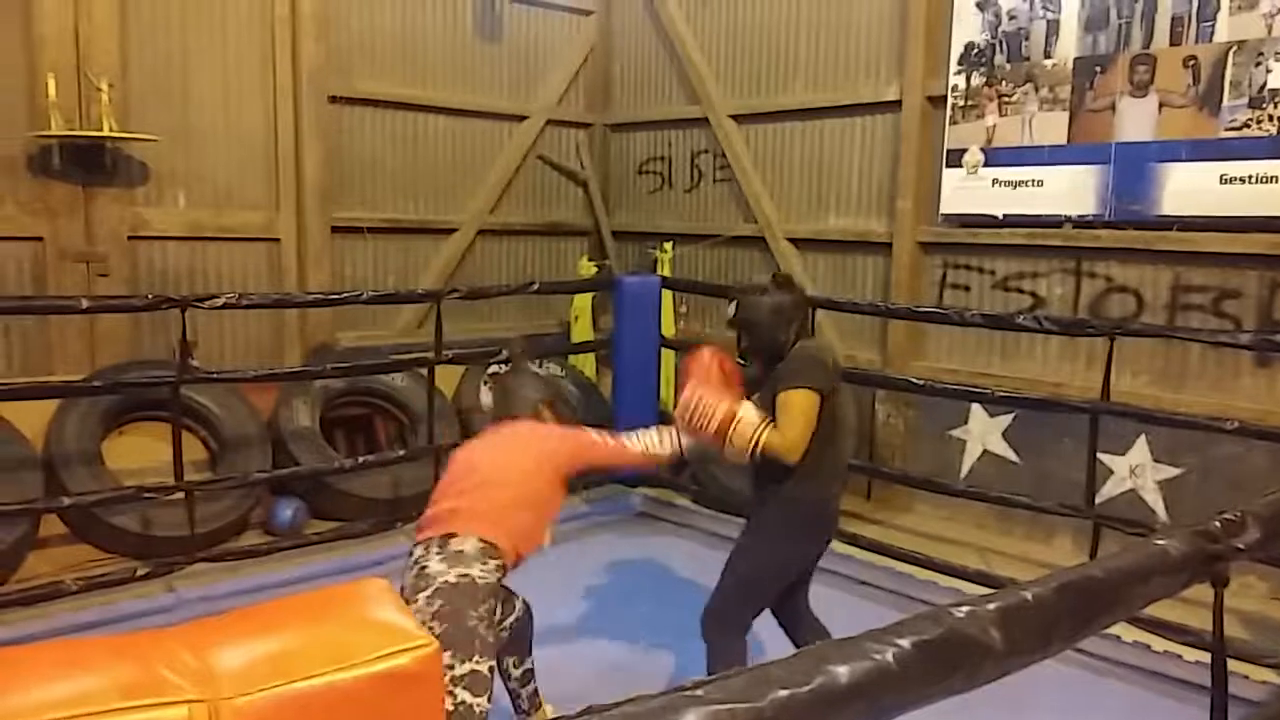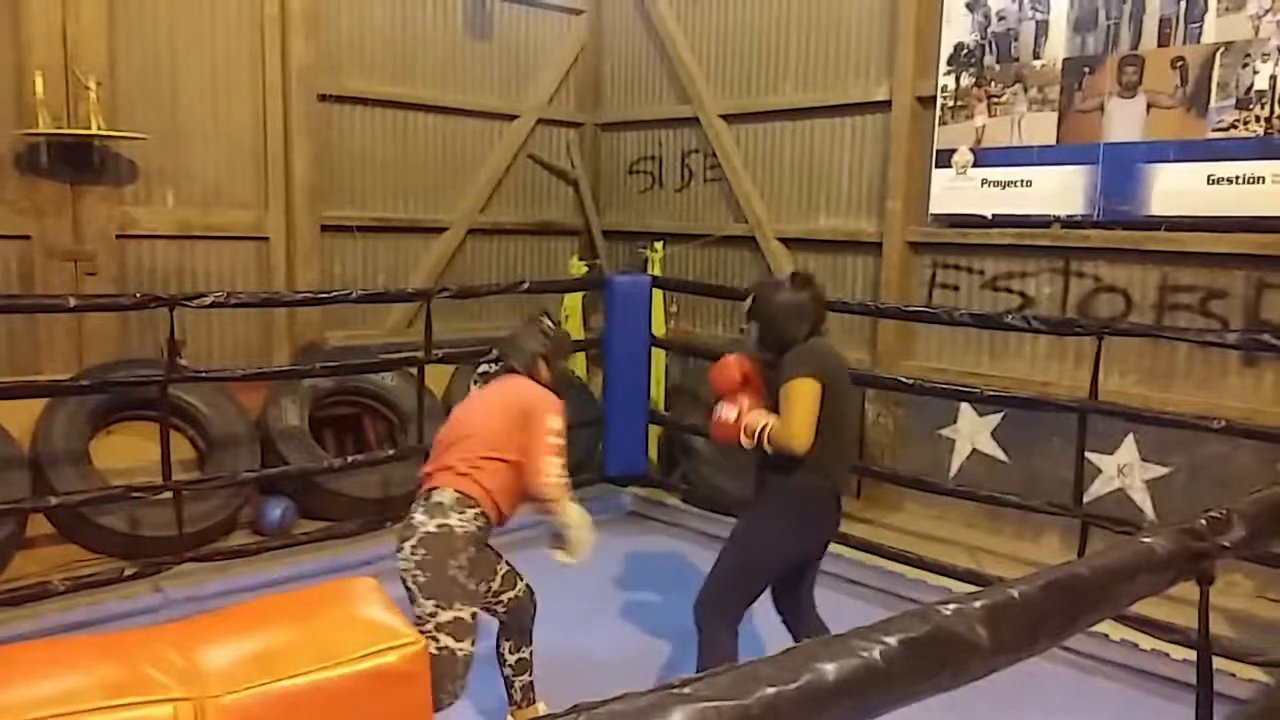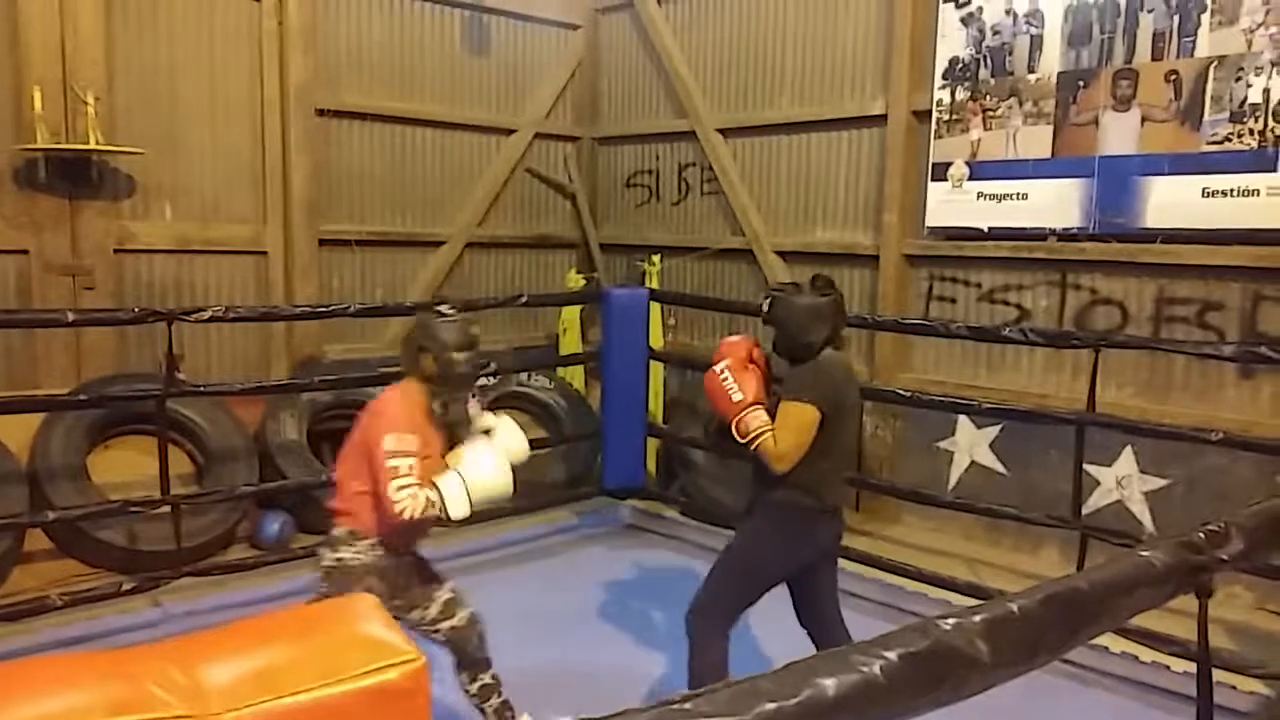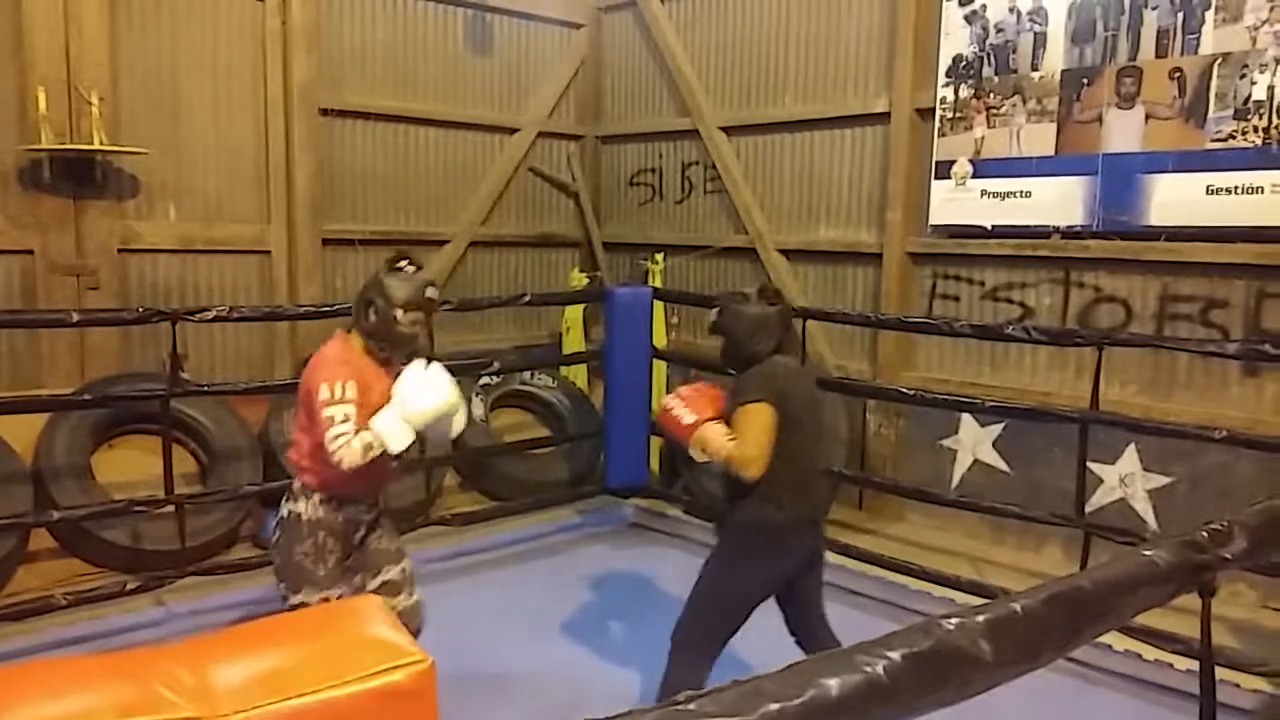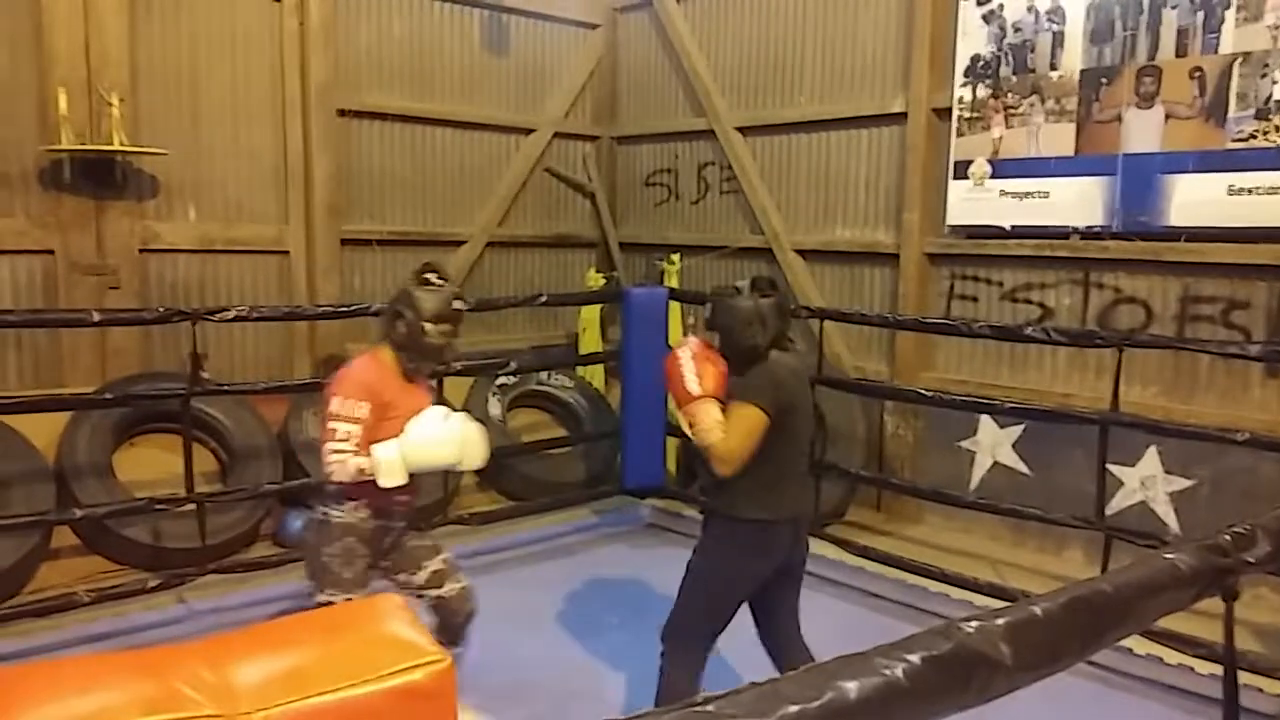
dt=0.3s
person 1, frame 1
left shoulder: (803, 366)
right shoulder: (795, 362)
left elbow: (787, 447)
right elbow: (768, 423)
left wrist: (729, 417)
right wrist: (730, 404)
left hip: (792, 511)
right hip: (806, 510)
left knee: (721, 621)
right knee: (791, 610)
person 1, frame 2
left shoulder: (802, 360)
right shoulder: (821, 357)
left elbow: (796, 439)
left wrist: (748, 421)
right wrist: (754, 400)
left hip: (791, 503)
right hip: (819, 505)
left knee: (714, 609)
right knee: (796, 607)
person 1, frame 3
left shoulder: (812, 377)
right shoulder: (835, 369)
left elbow: (781, 457)
left wrist: (745, 407)
right wrist: (760, 386)
left hip: (784, 517)
right hip: (822, 519)
left knee: (707, 617)
right knee: (826, 624)
person 1, frame 4
left shoulder: (759, 382)
right shoulder: (797, 376)
left elbow: (749, 465)
left wrist: (702, 430)
right wrist: (725, 421)
left hip: (759, 535)
right hip: (804, 531)
left knee: (691, 647)
right knee: (814, 633)
person 1, frame 5
left shoulder: (762, 381)
right shoulder: (788, 369)
left elbow: (723, 462)
left wrist: (697, 398)
right wrist: (710, 394)
left hip: (742, 533)
right hip: (788, 532)
left knee: (683, 645)
right knee: (785, 640)
person 2, frame 1
left shoulder: (477, 448)
right shoulder: (559, 442)
right elbow: (634, 449)
right wrist: (680, 440)
left hip: (430, 565)
right hip: (458, 579)
left knee: (516, 621)
person 2, frame 2
left shoulder: (484, 398)
right shoulder: (541, 401)
right elbow: (546, 482)
right wrist: (571, 525)
left hip: (444, 527)
right hip: (448, 534)
left knee: (518, 602)
right knee: (445, 672)
person 2, frame 3
left shoulder: (430, 409)
right shoulder: (395, 413)
left elbow: (435, 473)
right elbow: (405, 505)
left wrist: (483, 440)
right wrist: (470, 485)
left hip: (398, 557)
right hip: (357, 564)
left knee: (466, 633)
person 2, frame 4
left shoulder: (387, 361)
right shoulder: (334, 364)
right elbow: (344, 453)
left wrist: (437, 414)
right wrist: (404, 413)
left hip: (365, 514)
right hip: (315, 517)
left knee: (406, 618)
person 2, frame 5
left shoulder: (417, 376)
right shoulder: (361, 379)
right elbow: (339, 467)
left wrist: (450, 448)
right wrist: (412, 453)
left hip: (394, 519)
right hip: (348, 522)
left knee: (458, 603)
